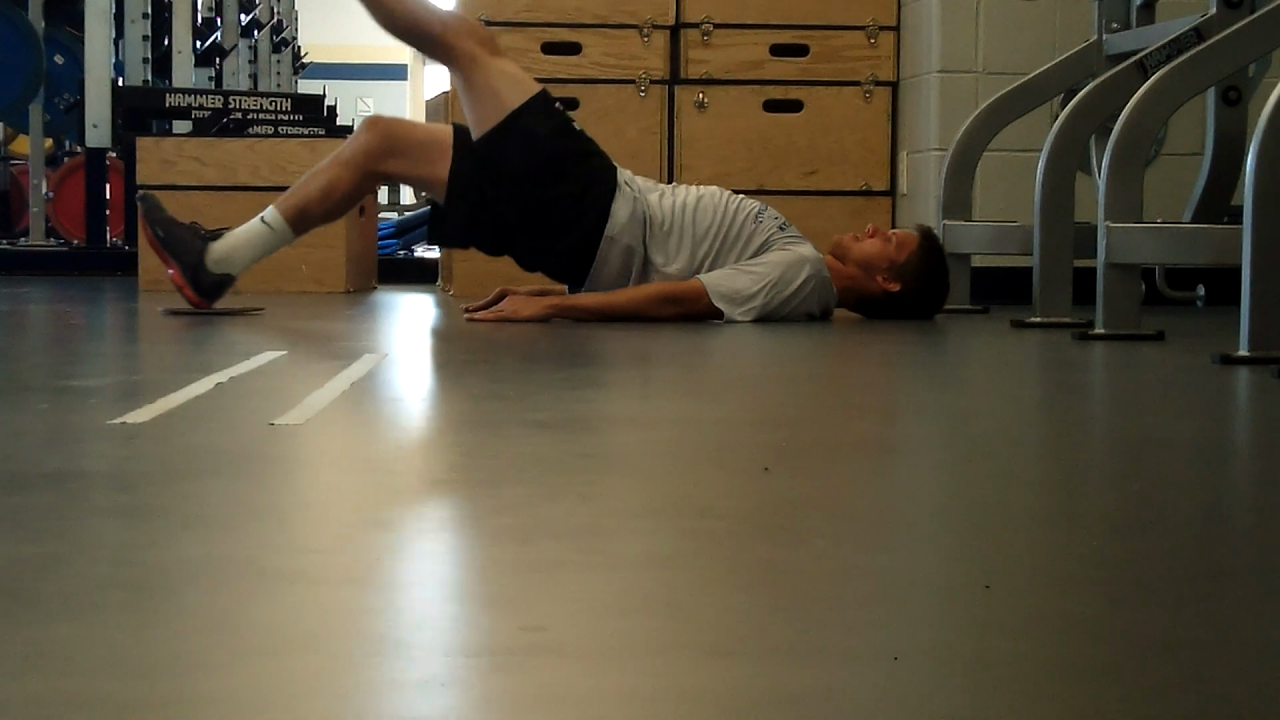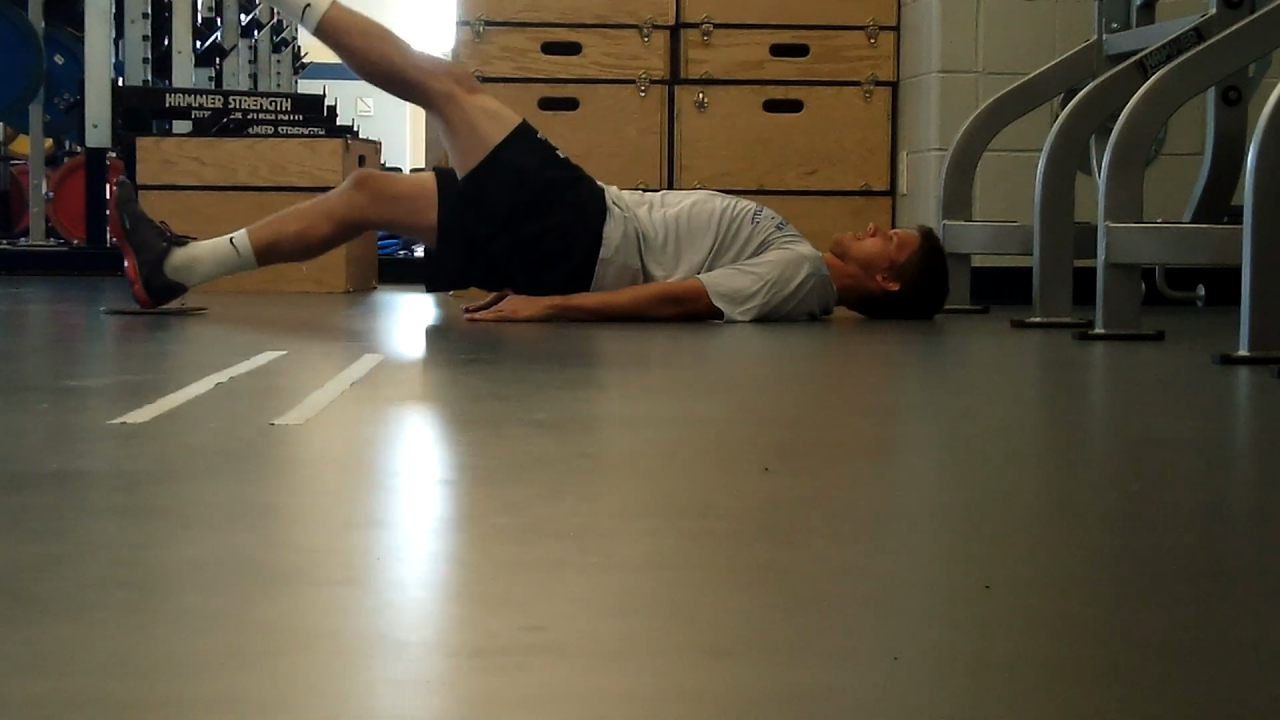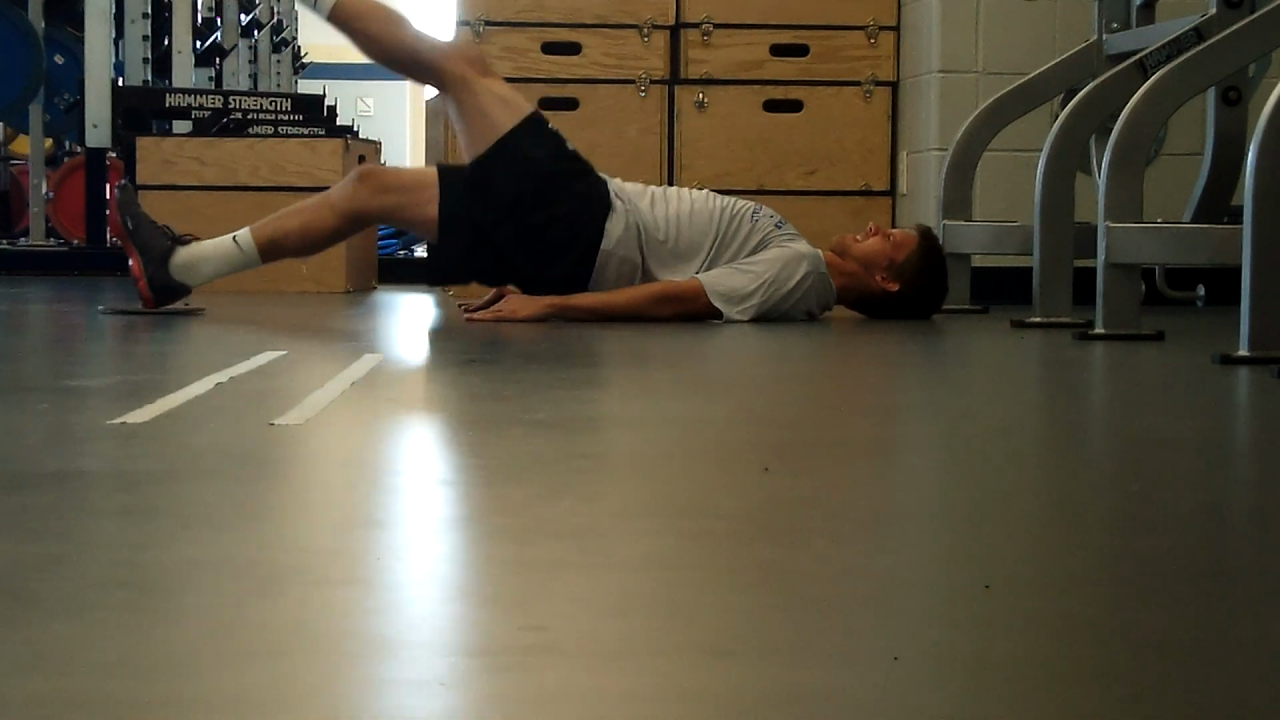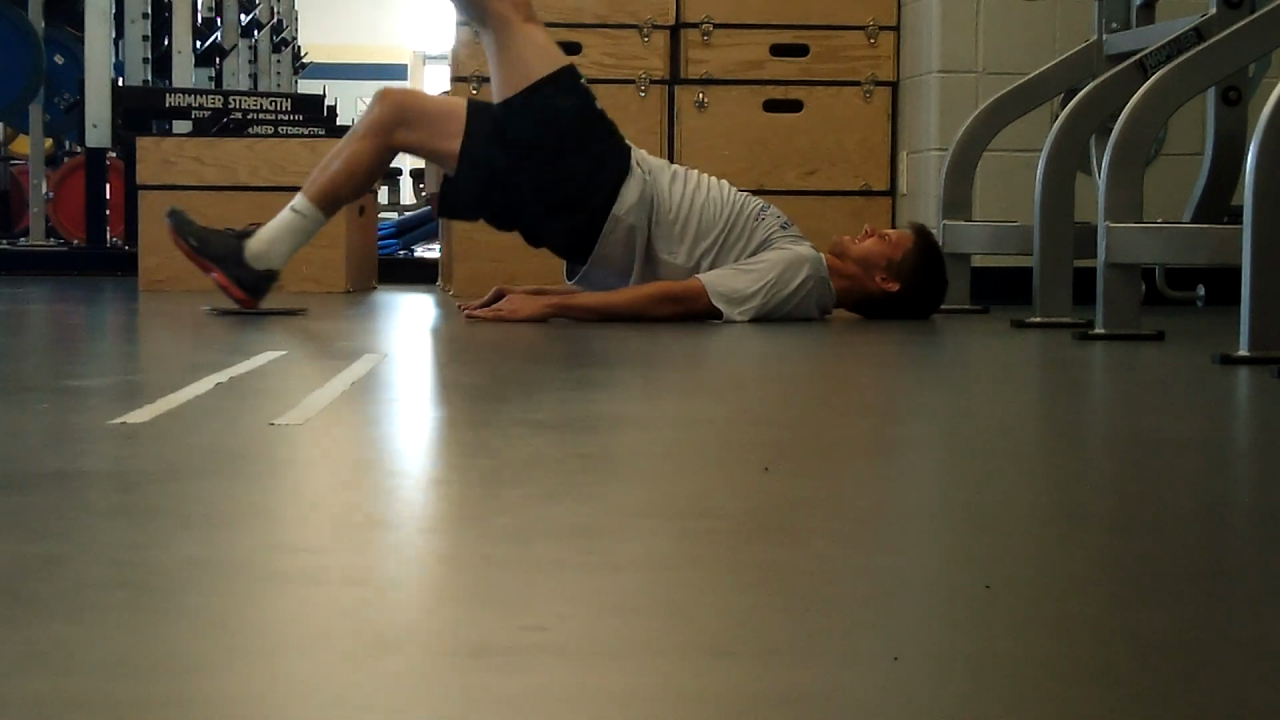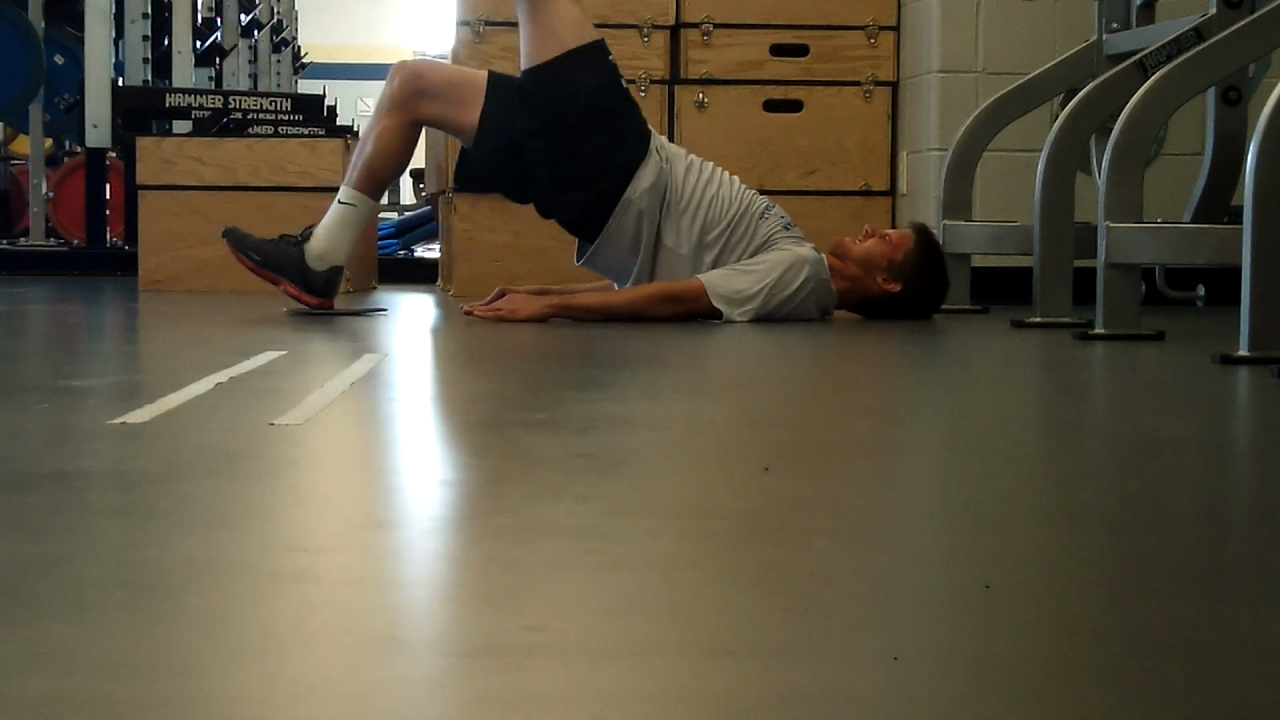
dt=0.3s
person 1, frame 1
left shoulder: (799, 273)
right shoulder: (795, 266)
left elbow: (678, 300)
left wrist: (550, 306)
right wrist: (556, 287)
left hip: (592, 217)
right hip: (600, 218)
right knee: (377, 137)
right ankle: (218, 261)
person 1, frame 2
left shoulder: (799, 274)
right shoulder: (793, 267)
left elbow: (677, 299)
left wrist: (547, 305)
left hip: (586, 241)
right hip: (594, 229)
left knee: (448, 83)
right knee: (365, 194)
right ankle: (177, 268)
person 1, frame 3
left shoulder: (799, 271)
right shoulder: (794, 266)
left elbow: (678, 298)
left wrist: (549, 304)
right wrist: (536, 285)
left hip: (589, 232)
right hip: (589, 235)
left knee: (457, 69)
right knee: (370, 186)
right ankle: (183, 266)
person 1, frame 4
left shoulder: (800, 273)
right shoulder: (795, 267)
left elbow: (677, 301)
left wrist: (551, 305)
left hip: (602, 193)
right hip: (604, 198)
right knee: (391, 112)
right ankle: (259, 257)
person 1, frame 5
left shoulder: (800, 275)
right shoulder: (797, 268)
left elbow: (679, 302)
left wrist: (551, 305)
right hip: (612, 175)
right knee: (411, 84)
right ankle: (322, 257)
